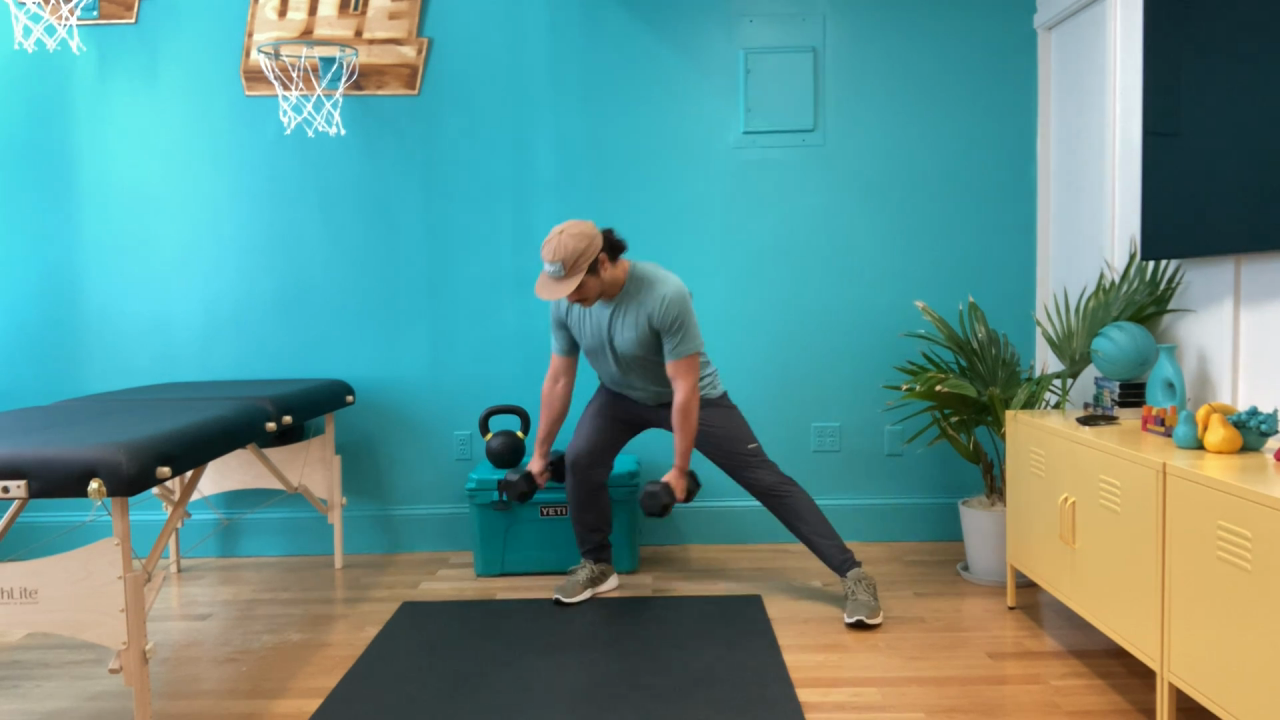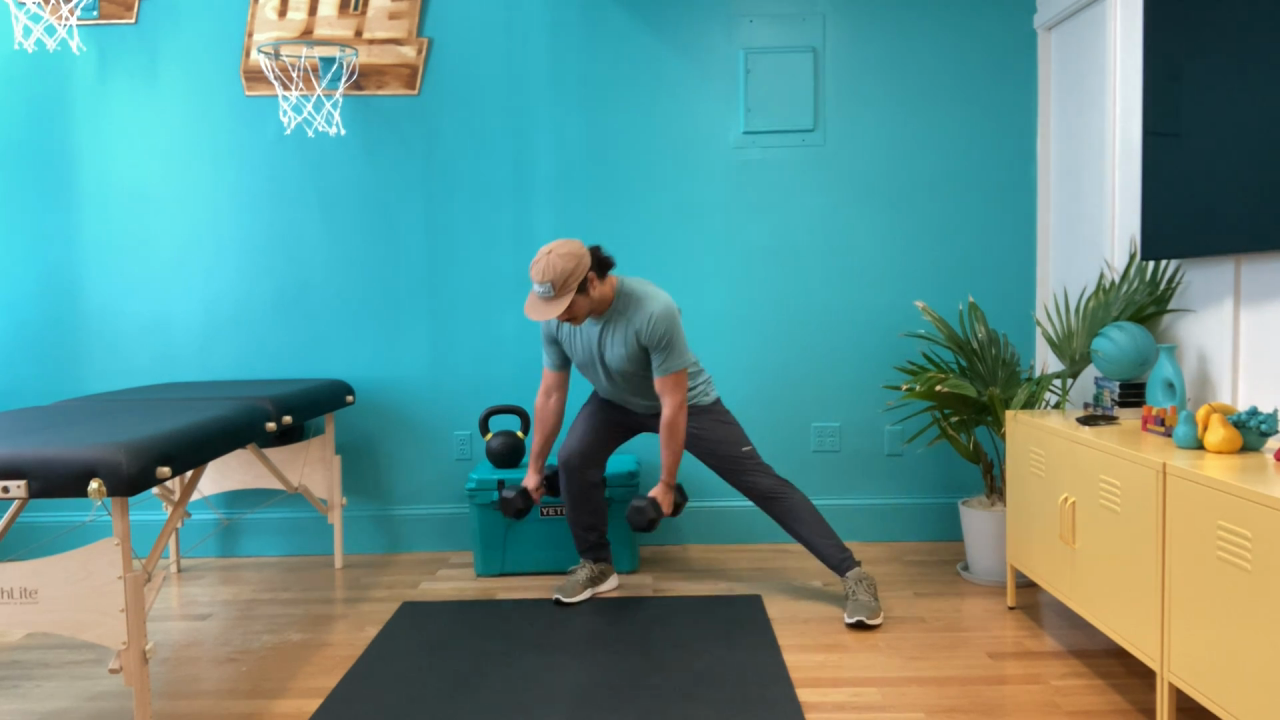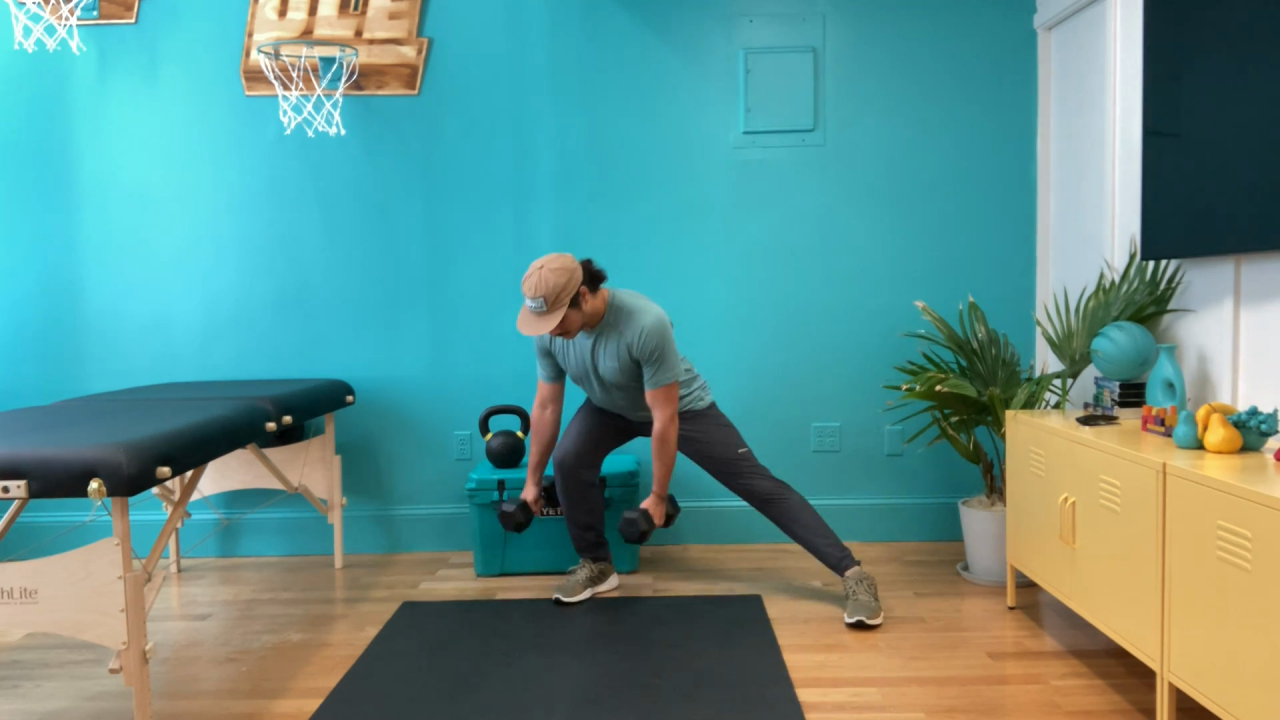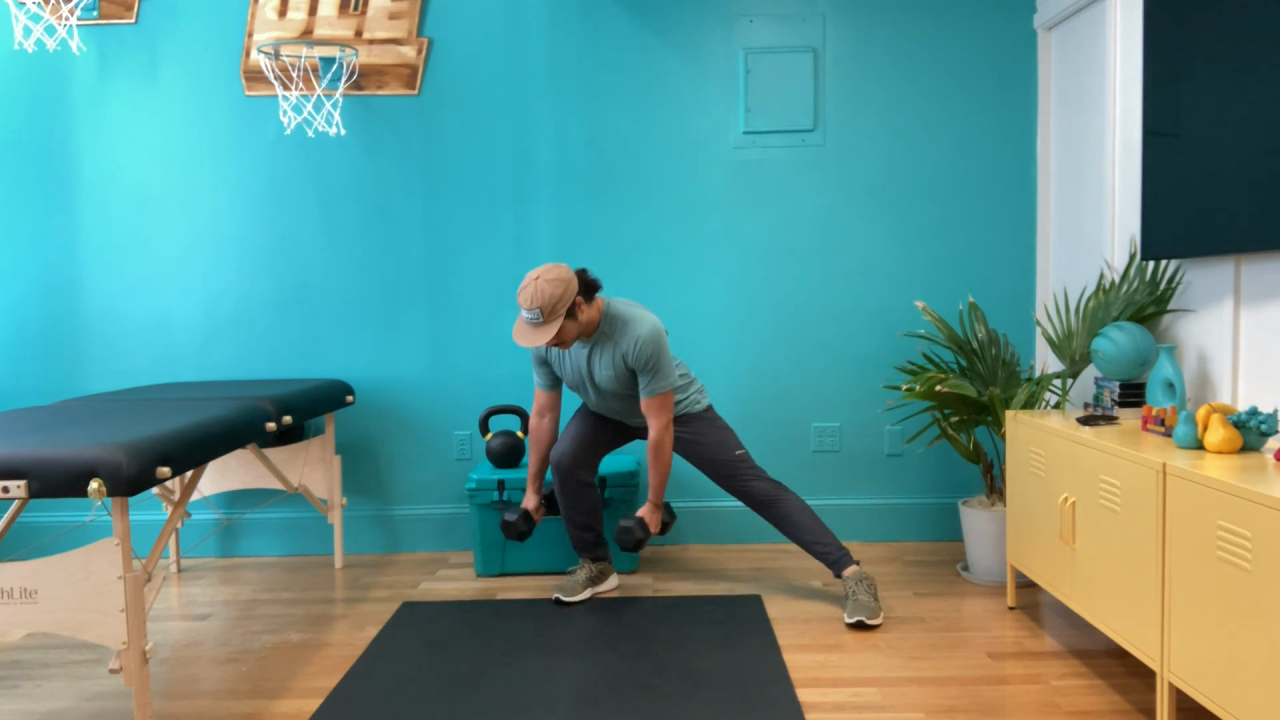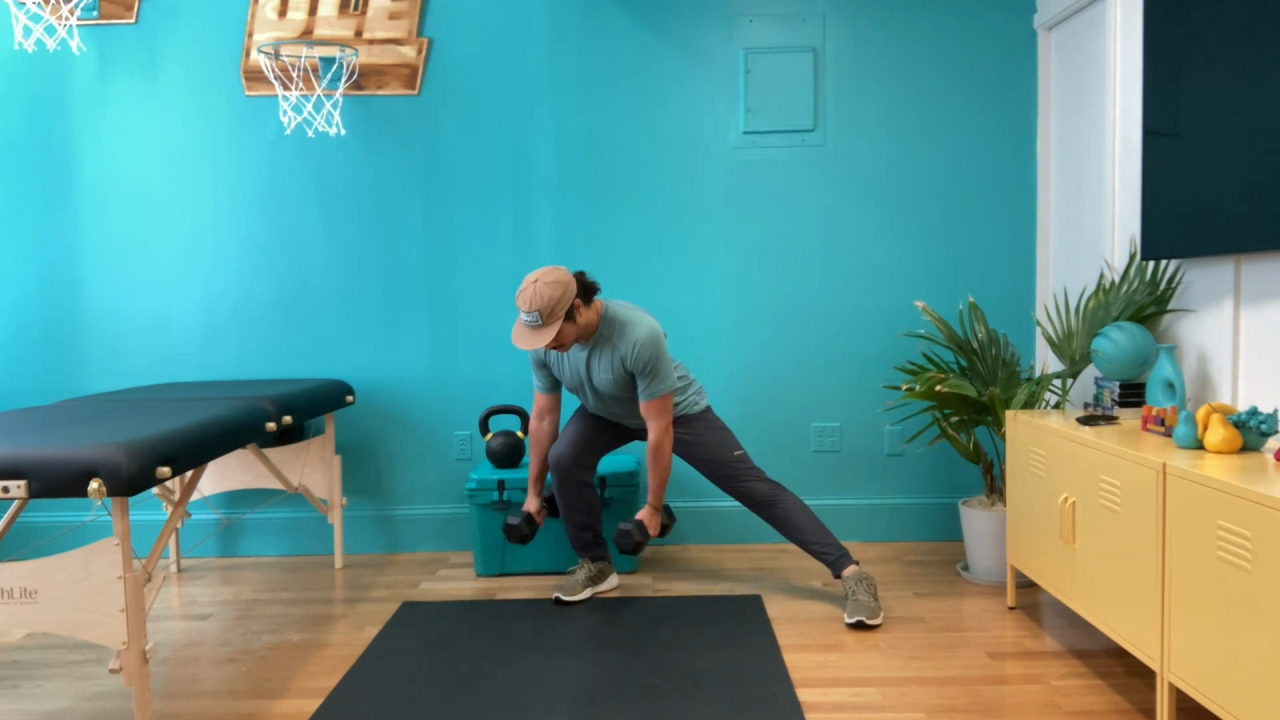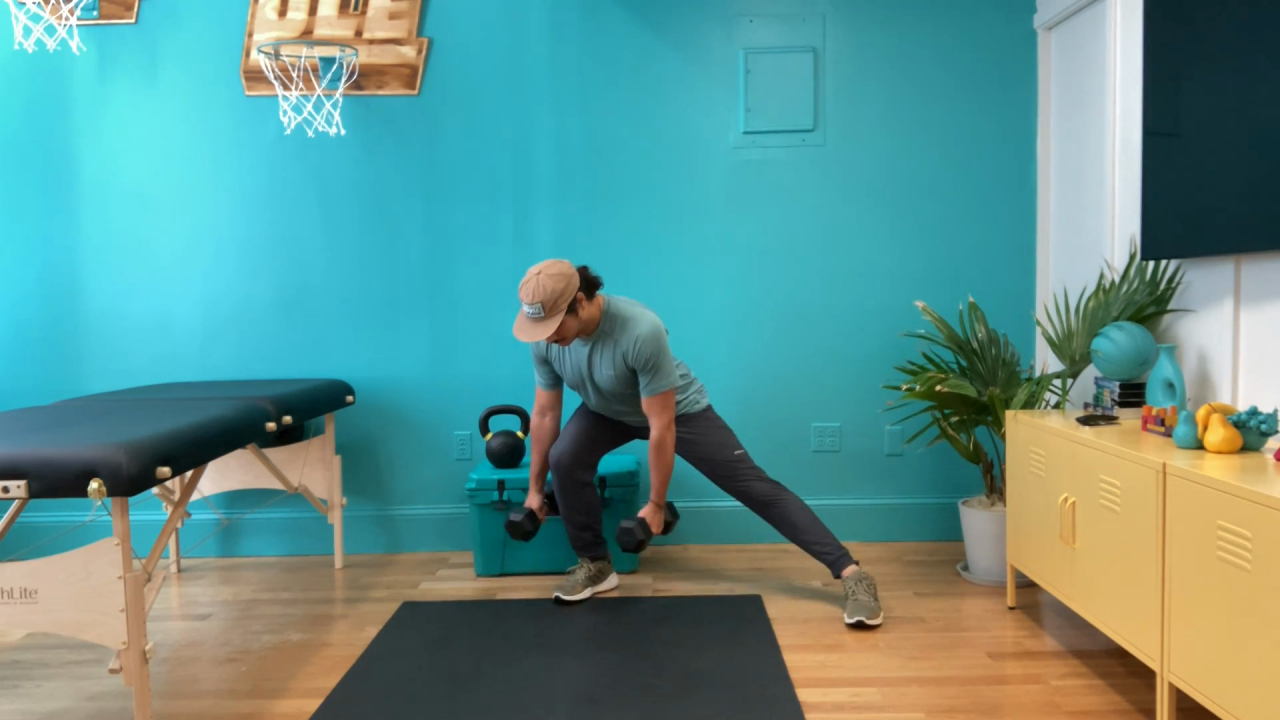
dt=0.1s
person 1, frame 1
left shoulder: (665, 294)
right shoulder: (564, 305)
left elbow: (686, 389)
right elbow: (558, 379)
left wrist: (680, 468)
right wrist: (540, 452)
left hip: (695, 394)
right hip: (622, 394)
left knee: (765, 478)
right knee: (581, 459)
left ankle: (853, 575)
right ankle: (597, 565)
person 1, frame 2
left shoulder: (653, 311)
right shoulder: (555, 320)
left elbow: (673, 404)
right elbow: (550, 394)
left wrist: (666, 484)
right wrist: (535, 468)
left hip: (687, 401)
right hip: (615, 401)
left knee: (760, 481)
right knee: (575, 461)
left ankle: (853, 574)
right ankle: (596, 564)
person 1, frame 3
left shoulder: (645, 323)
right shoulder: (548, 333)
left elbow: (665, 417)
right elbow: (546, 406)
left wrist: (658, 495)
right wrist: (533, 479)
left hip: (684, 405)
left knee: (758, 484)
right knee: (569, 460)
left ankle: (852, 573)
right ankle: (595, 564)
person 1, frame 4
left shoulder: (640, 331)
right shoulder: (545, 341)
left elbow: (660, 426)
right elbow: (543, 414)
left wrist: (654, 505)
right wrist: (532, 489)
left hip: (680, 408)
left knee: (755, 485)
right knee: (567, 461)
left ankle: (851, 572)
right ankle: (595, 564)
person 1, frame 5
left shoulder: (638, 335)
right shoulder: (544, 345)
left elbow: (659, 430)
right elbow: (543, 418)
left wrist: (654, 507)
right wrist: (533, 491)
left hip: (678, 410)
left knee: (754, 486)
right knee: (565, 461)
left ankle: (851, 573)
right ankle: (595, 564)
person 1, frame 6
left shoulder: (640, 330)
right shoulder: (545, 341)
left elbow: (661, 425)
right elbow: (544, 414)
left wrist: (656, 504)
right wrist: (535, 488)
left hip: (679, 409)
left knee: (754, 485)
right knee: (566, 461)
left ankle: (850, 573)
right ankle: (595, 564)
